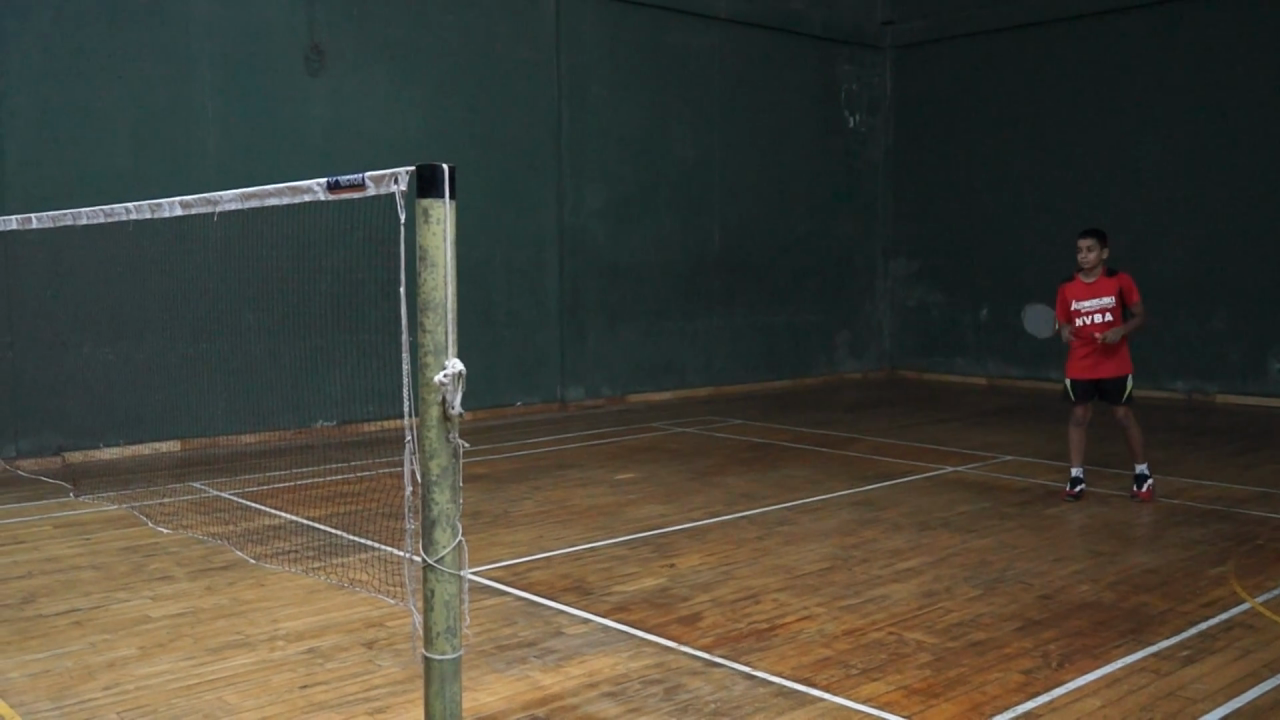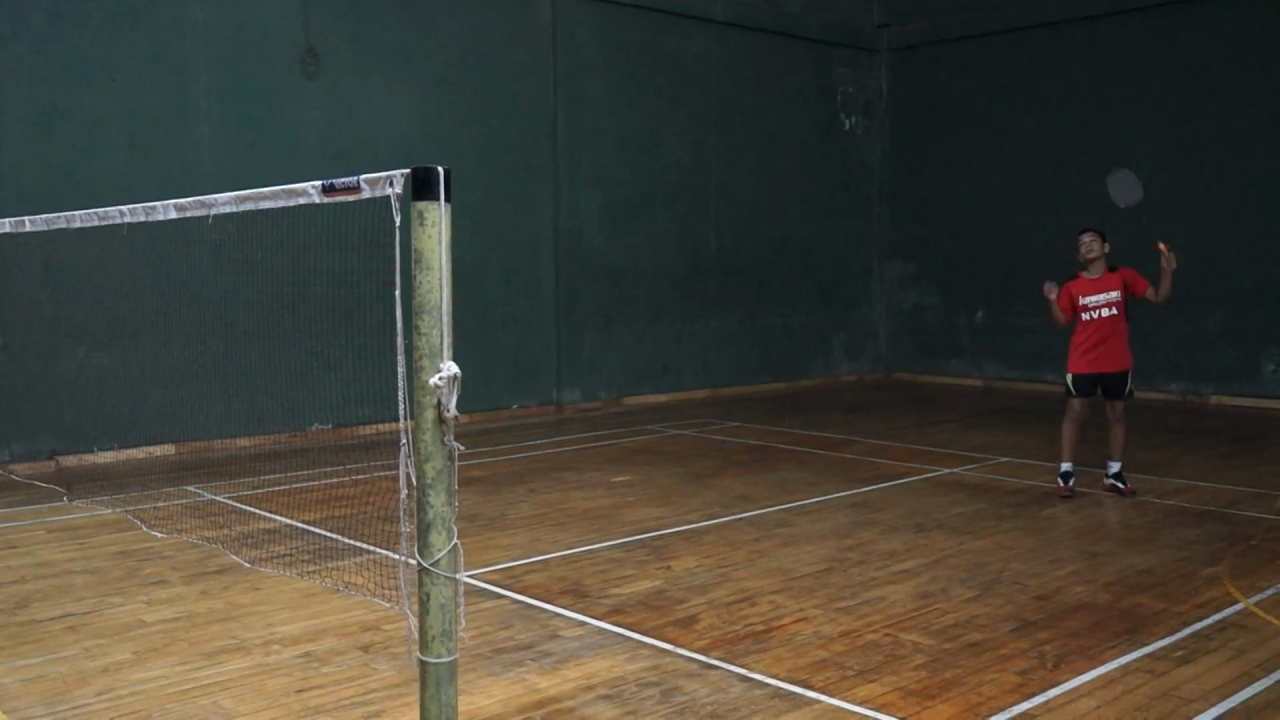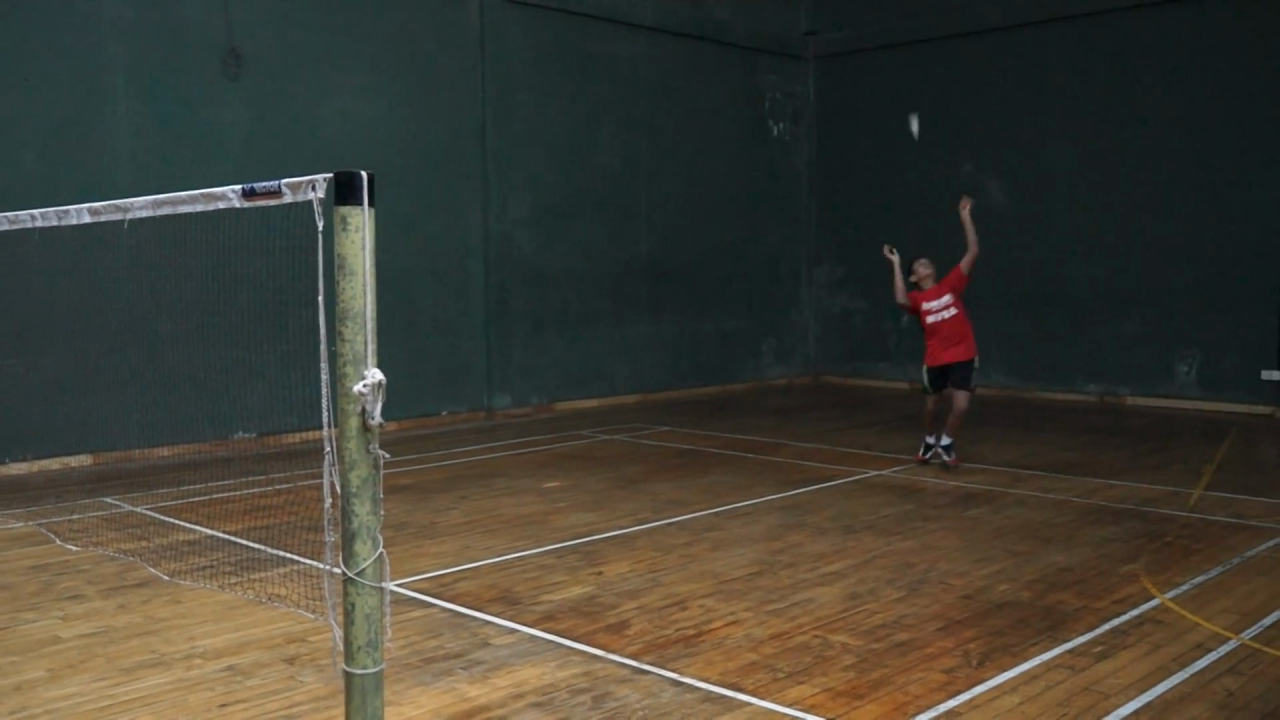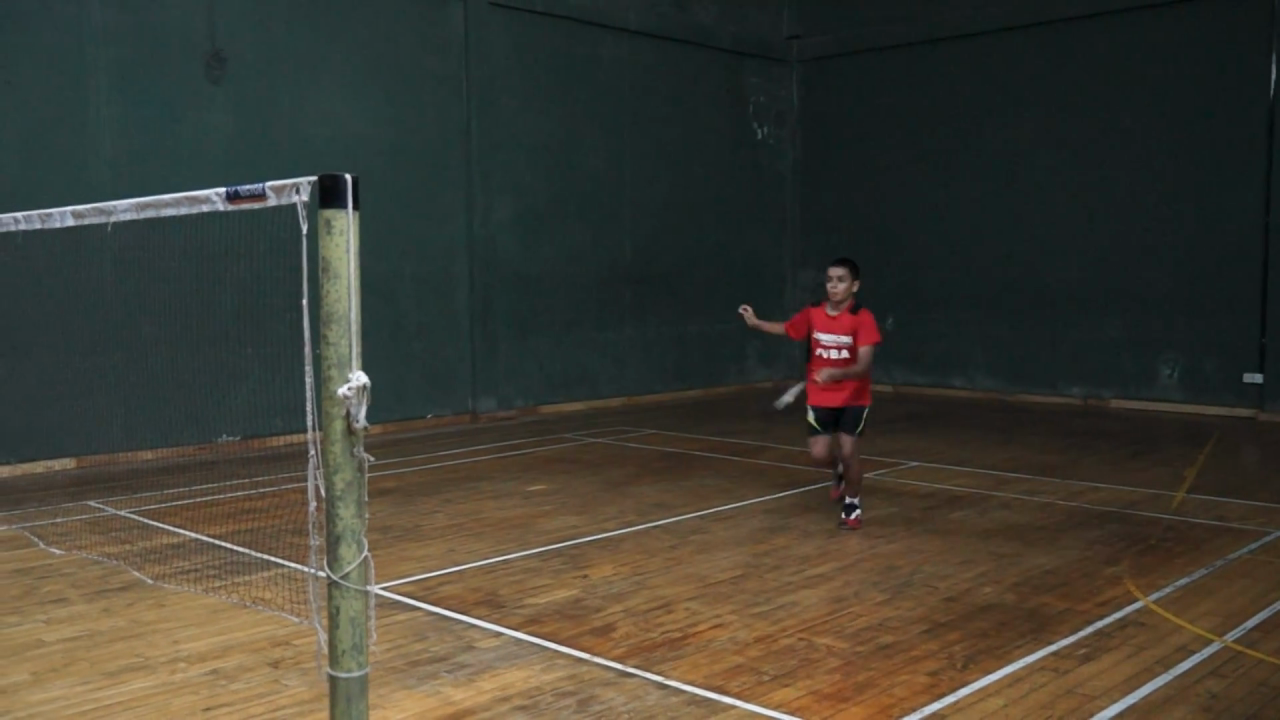
dt=1s
person 1, frame 1
left shoulder: (1121, 281)
right shoulder: (1067, 287)
left elbow: (1139, 316)
right elbow: (1062, 321)
left wrist: (1120, 331)
right wrist: (1064, 331)
left hip: (1115, 363)
right hip: (1079, 365)
left knee: (1124, 416)
right knee: (1079, 417)
left ankle: (1142, 473)
right ankle: (1076, 477)
person 1, frame 2
left shoulder: (1123, 276)
right shoulder: (1072, 285)
left elbow: (1158, 297)
right elbow: (1063, 321)
left wrist: (1166, 271)
right wrist: (1053, 301)
left hip: (1117, 361)
right hip: (1082, 361)
left knee: (1116, 414)
right knee: (1074, 412)
left ankle: (1114, 473)
right ankle: (1066, 472)
person 1, frame 3
left shoulder: (952, 284)
right shoulder: (916, 299)
left elbow: (973, 251)
right elbow: (900, 300)
left wrist: (965, 216)
right wrist: (897, 264)
left hip: (962, 356)
right hip: (935, 360)
left knee: (960, 405)
right knee: (931, 407)
left ankle: (946, 442)
right ankle: (929, 441)
person 1, frame 4
left shoulder: (864, 320)
right shoulder: (812, 314)
left elbow: (864, 366)
right elbow: (786, 330)
left wrist: (836, 373)
right wrist: (755, 322)
left hip: (853, 396)
right hip: (820, 395)
left knee: (848, 451)
right knee: (819, 454)
left ankle: (852, 504)
right ankle: (840, 470)
